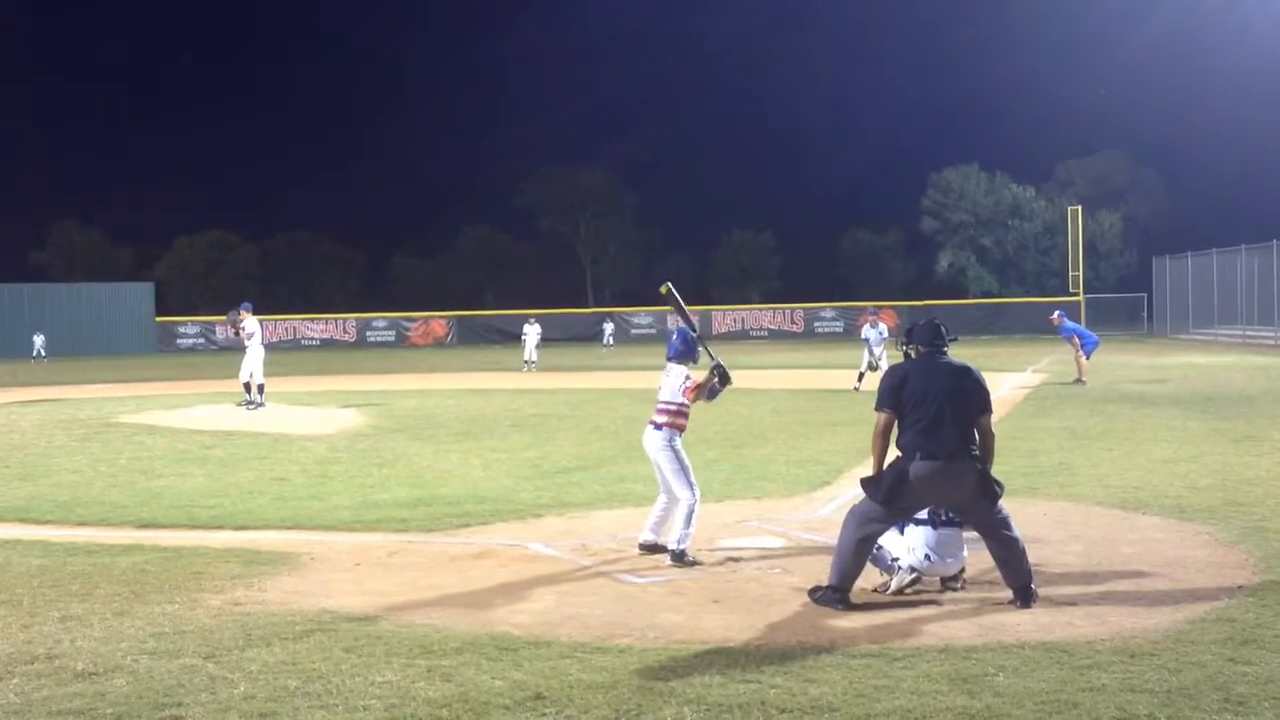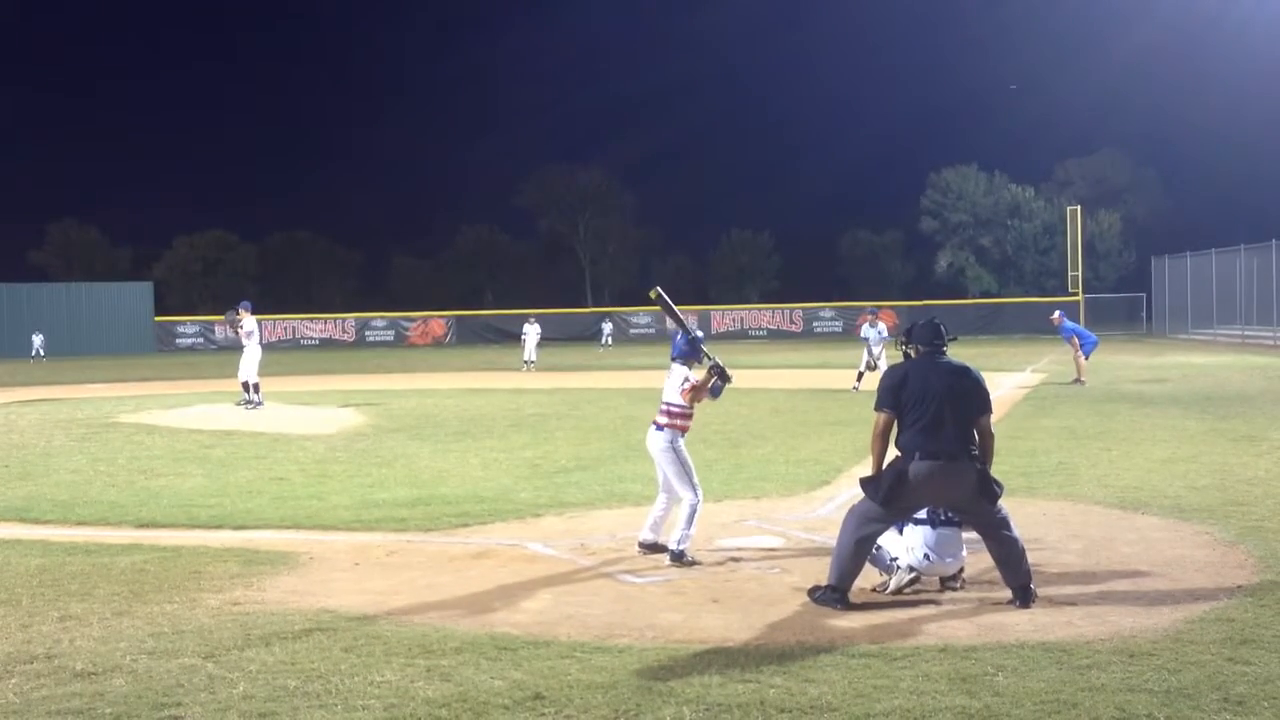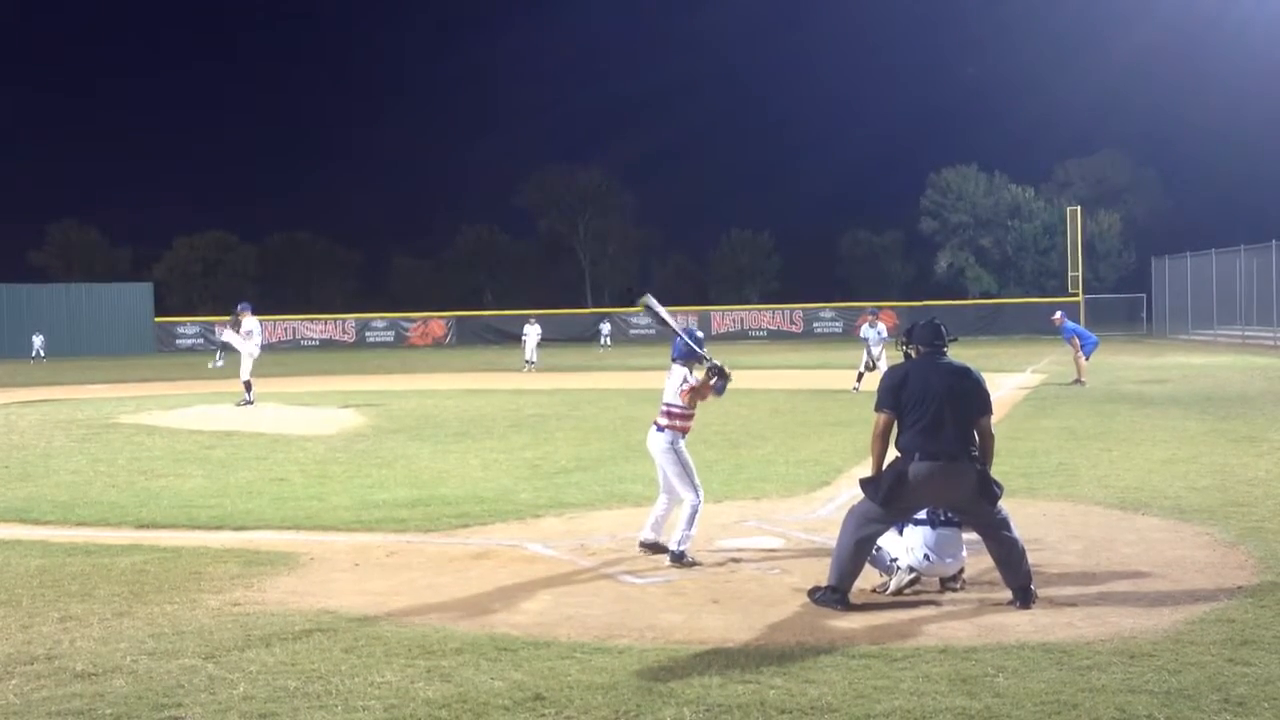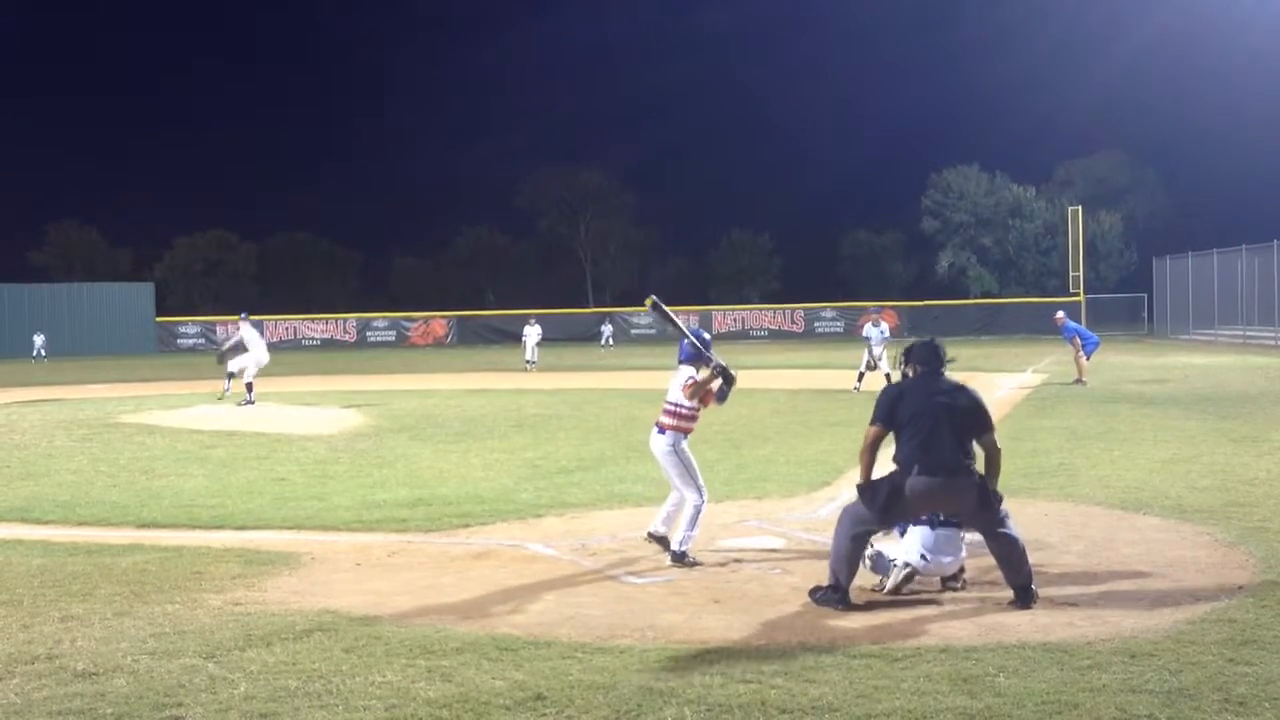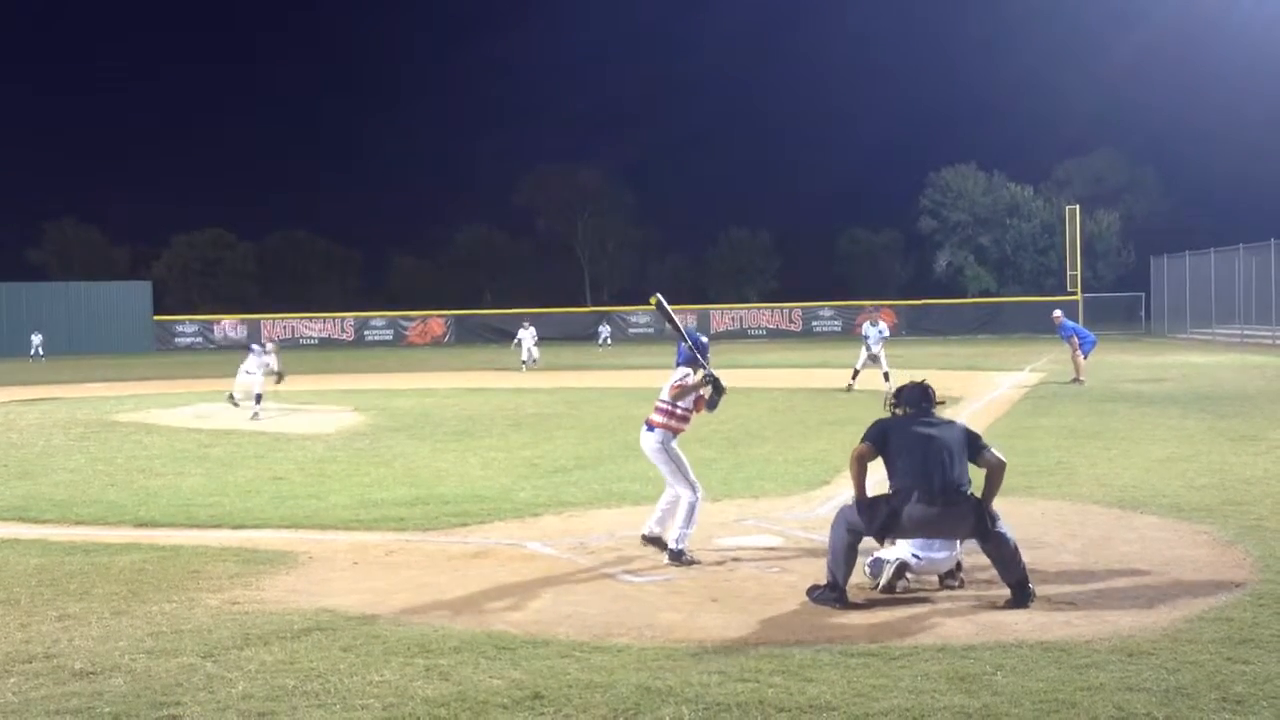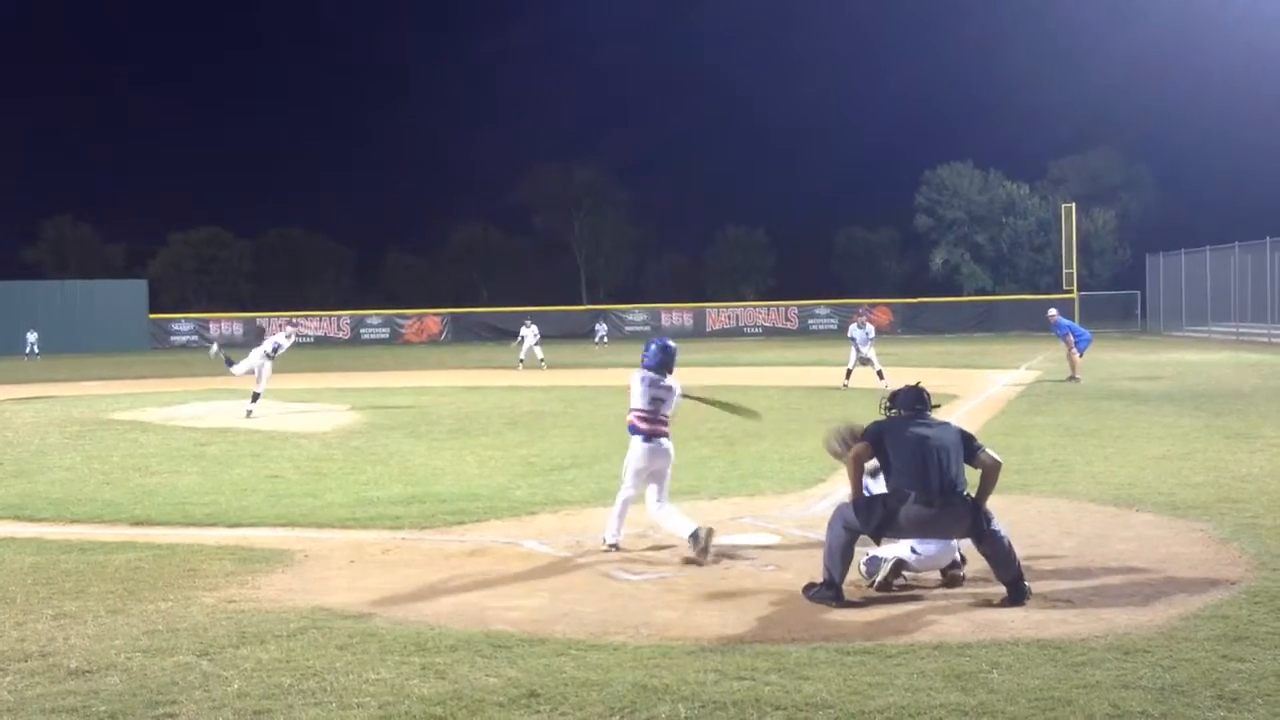
dt=0.4s
person 1, frame 1
left shoulder: (899, 374)
right shoulder: (970, 375)
left elbow: (882, 429)
right elbow: (987, 433)
left wrist: (877, 475)
right wrist: (983, 474)
left hip: (916, 470)
right hip: (963, 471)
left knee: (862, 521)
right knee: (997, 526)
left ankle: (836, 591)
right ankle: (1024, 590)
person 1, frame 2
left shoulder: (898, 374)
right shoulder: (970, 376)
left elbow: (882, 430)
right elbow: (986, 433)
left wrist: (876, 475)
right wrist: (982, 475)
left hip: (915, 470)
right hip: (962, 470)
left knee: (862, 521)
right knee: (996, 525)
left ankle: (836, 590)
right ankle: (1023, 589)
person 1, frame 3
left shoulder: (898, 374)
right shoulder: (970, 376)
left elbow: (881, 430)
right elbow: (986, 434)
left wrist: (876, 476)
right wrist: (982, 476)
left hip: (916, 470)
right hip: (963, 471)
left knee: (861, 522)
right knee: (996, 526)
left ankle: (835, 591)
right ankle: (1023, 590)
person 1, frame 4
left shoulder: (896, 392)
right shoulder: (967, 395)
left elbow: (871, 441)
right elbow: (993, 449)
left wrist: (864, 486)
right wrist: (989, 492)
left hip: (914, 484)
right hip: (962, 485)
left knee: (853, 519)
right knee: (996, 521)
left ankle: (837, 592)
right ankle: (1024, 590)
person 1, frame 5
left shoulder: (886, 426)
right shoulder: (956, 428)
left elbow: (859, 456)
right elbow: (998, 463)
left wrist: (862, 502)
right wrist: (983, 506)
left hip: (910, 513)
right hip: (959, 516)
left knee: (847, 519)
right knee: (989, 522)
left ankle: (834, 591)
right ankle: (1021, 589)
person 1, frame 6
left shoulder: (883, 427)
right shoulder: (952, 430)
left elbow: (855, 456)
right elbow: (993, 463)
left wrist: (858, 501)
right wrist: (977, 505)
left hip: (907, 513)
right hip: (955, 516)
left knee: (844, 517)
right knee: (983, 520)
left ankle: (830, 589)
right ankle: (1017, 587)
person 2, frame 1
left shoulder: (674, 371)
right shoulder: (680, 372)
left elbow: (704, 397)
right elbow: (694, 396)
left wrist: (719, 383)
right wrist: (711, 375)
left hip: (656, 435)
right hip: (665, 438)
left knee: (669, 493)
right knee: (689, 494)
left ankle: (648, 541)
right ankle: (677, 551)
person 2, frame 2
left shoulder: (681, 371)
right shoulder: (681, 372)
left elbow: (709, 394)
right elbow: (690, 398)
left wrist: (719, 379)
right wrist: (709, 375)
left hip: (659, 436)
right hip: (668, 439)
left knee: (668, 493)
right knee: (692, 495)
left ankle: (647, 540)
right ankle: (677, 551)
person 2, frame 3
left shoulder: (682, 372)
right shoulder: (681, 373)
left elbow: (713, 391)
right elbow: (688, 399)
left wrist: (720, 377)
right wrist: (708, 376)
left hip: (660, 437)
right hip: (668, 440)
left knee: (669, 493)
right knee: (693, 496)
left ankle: (648, 539)
right ankle: (677, 552)
person 2, frame 4
left shoulder: (690, 373)
right shoulder: (688, 372)
left elbow: (715, 399)
right elbow: (690, 394)
left wrist: (725, 382)
right wrist: (711, 376)
left hip: (664, 438)
right hip: (670, 441)
left knee: (682, 491)
right knee: (697, 496)
left ankle: (657, 531)
right ankle: (678, 552)
person 2, frame 5
left shoulder: (688, 375)
right shoulder: (686, 373)
left elbow: (706, 406)
right elbow: (673, 395)
left wrist: (716, 391)
right wrist: (701, 382)
left hip: (656, 436)
right hip: (659, 439)
left knee: (677, 488)
right knee: (691, 493)
left ankle: (653, 533)
right ankle: (677, 551)
person 2, frame 6
left shoulder: (638, 377)
right shoulder: (673, 387)
left hip: (641, 446)
right hip: (663, 448)
left knee: (627, 493)
right knee: (658, 504)
left ankle: (611, 539)
right ankle: (694, 533)
